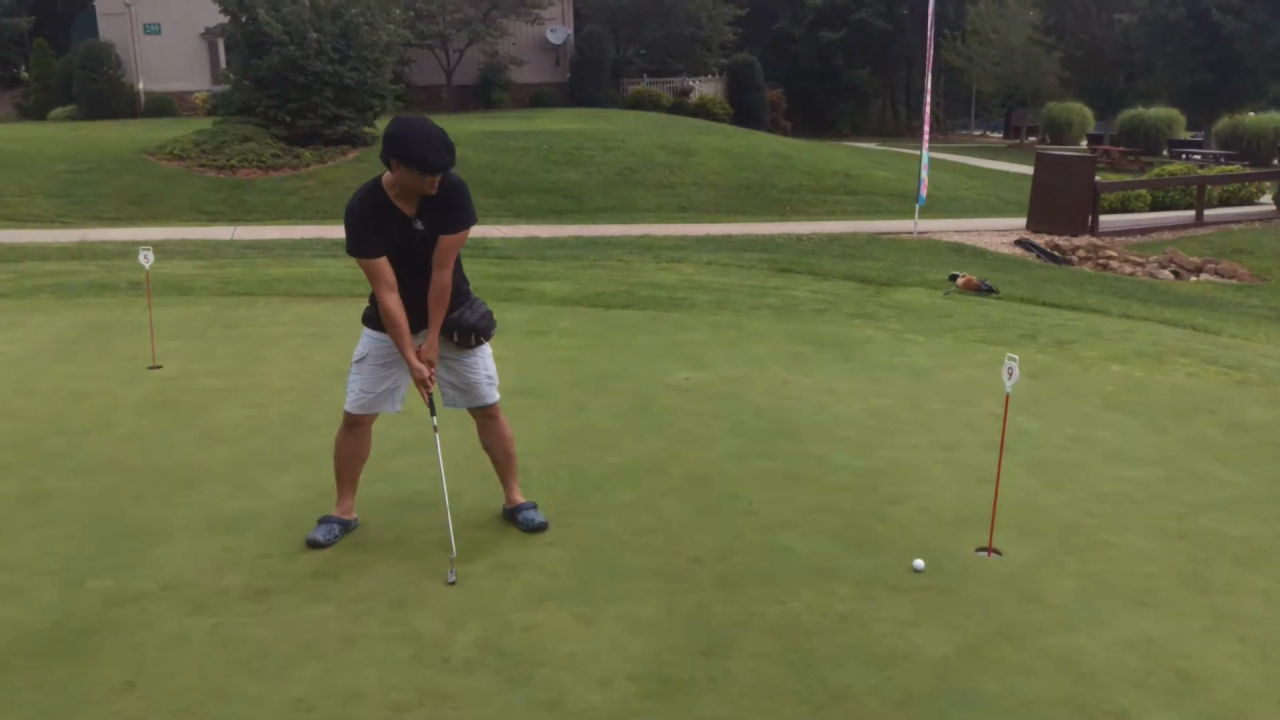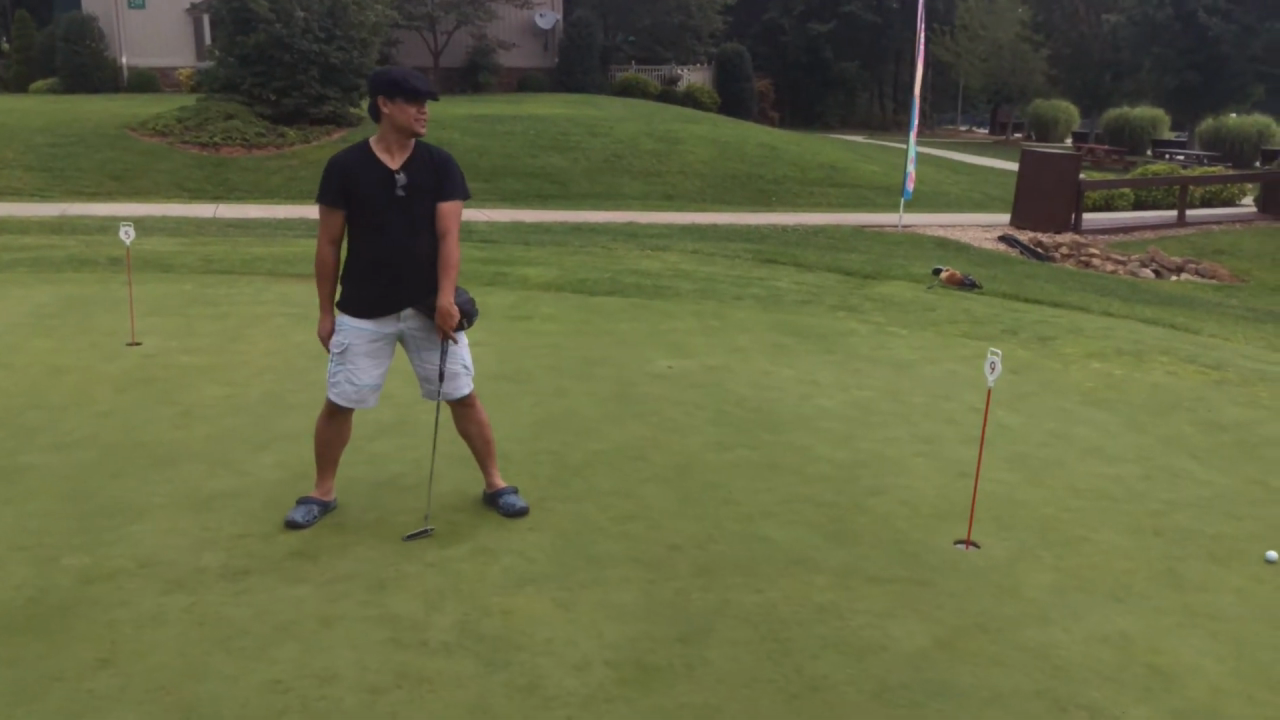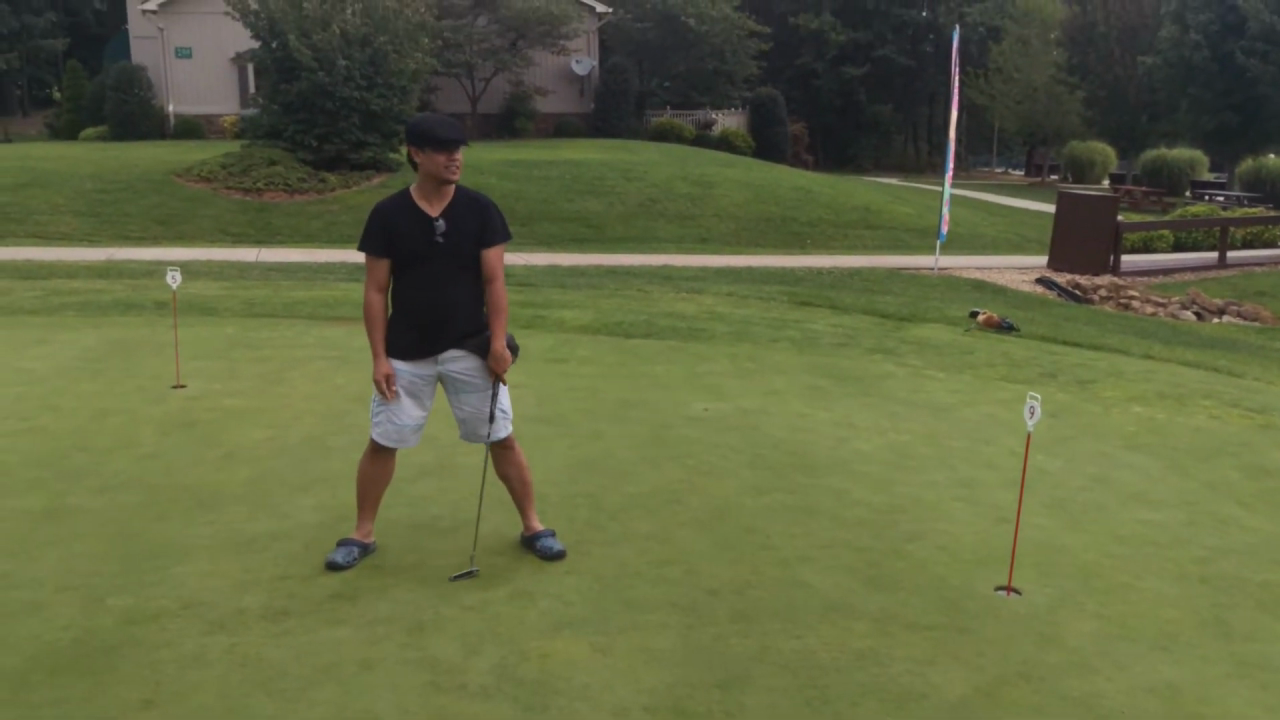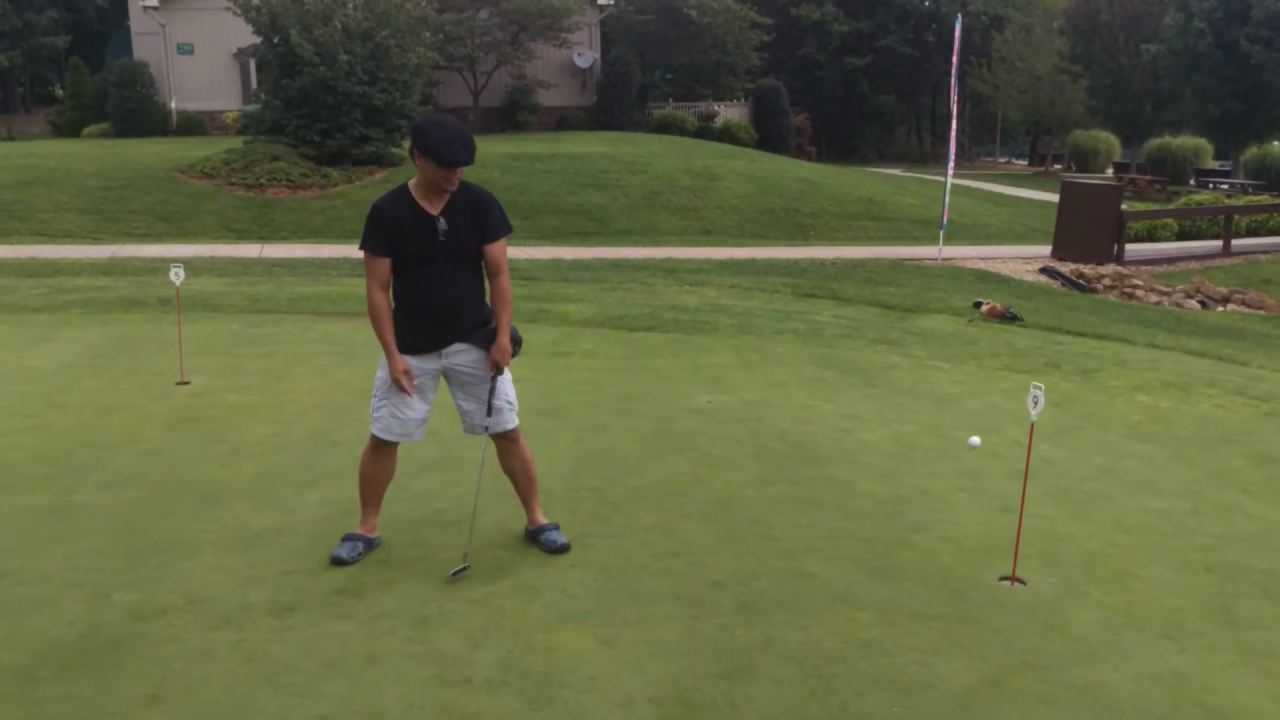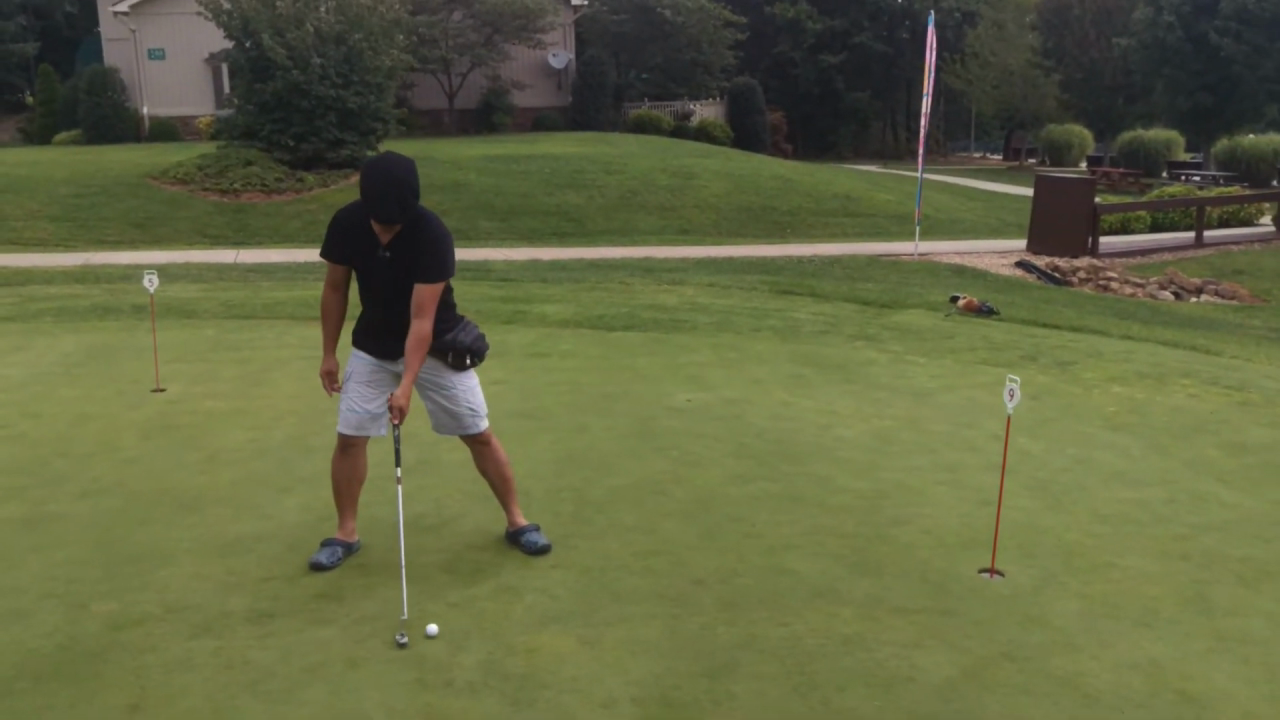
dt=1s
person 1, frame 1
left shoulder: (453, 191)
right shoulder: (363, 209)
left elbow: (442, 271)
right elbow: (387, 291)
left wrist: (433, 340)
right wrist: (409, 358)
left hip: (453, 317)
right hip: (388, 324)
left knee: (488, 408)
right knee: (356, 415)
left ankle: (515, 499)
right ankle: (343, 511)
person 1, frame 2
left shoulder: (440, 165)
right shoulder: (344, 167)
left elbow: (448, 236)
right elbow: (329, 245)
left wrist: (446, 298)
right wrist: (325, 310)
left hip: (428, 306)
right hip: (362, 311)
left knee: (463, 397)
right knee: (339, 403)
left ankle: (494, 483)
right ankle: (322, 492)
person 1, frame 3
left shoulder: (481, 209)
right shoulder: (387, 214)
left elbow: (494, 281)
right elbow: (376, 291)
left wrist: (498, 342)
right wrist: (379, 356)
left hip: (469, 348)
right hip: (406, 354)
left knee: (502, 437)
right knee: (383, 442)
left ankle: (532, 526)
right ankle: (362, 534)
person 1, frame 4
left shoulder: (481, 204)
right shoulder: (387, 212)
left elbow: (499, 275)
right elbow: (378, 289)
left wrist: (502, 335)
right wrist: (393, 355)
left hip: (473, 342)
right hip: (410, 348)
left knee: (507, 431)
right knee: (383, 438)
left ankle: (536, 520)
right ankle: (367, 529)
person 1, frame 5
left shoulder: (432, 234)
right shoulder: (346, 224)
left elbow: (421, 319)
right elbow: (335, 290)
left wrist: (406, 385)
right wrist: (329, 353)
left hip: (437, 346)
right hip: (373, 347)
left knee: (479, 433)
right knee: (349, 437)
left ankle: (517, 521)
right ankle: (346, 533)
